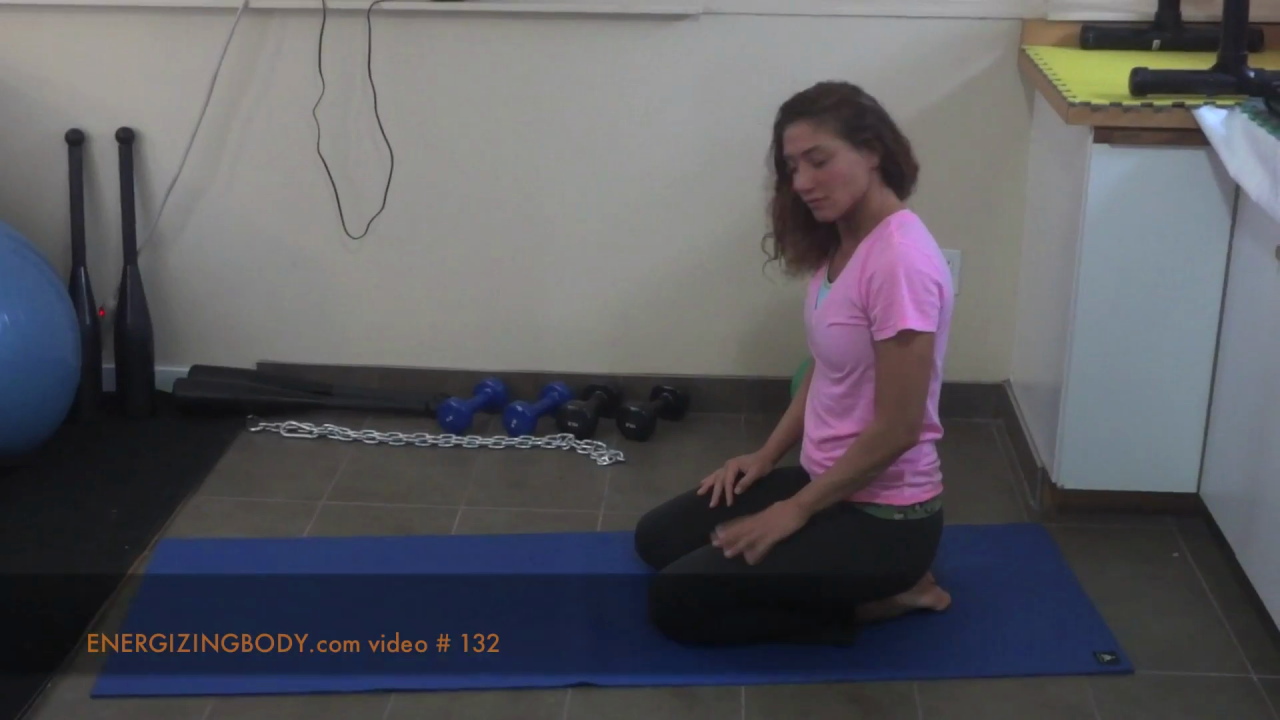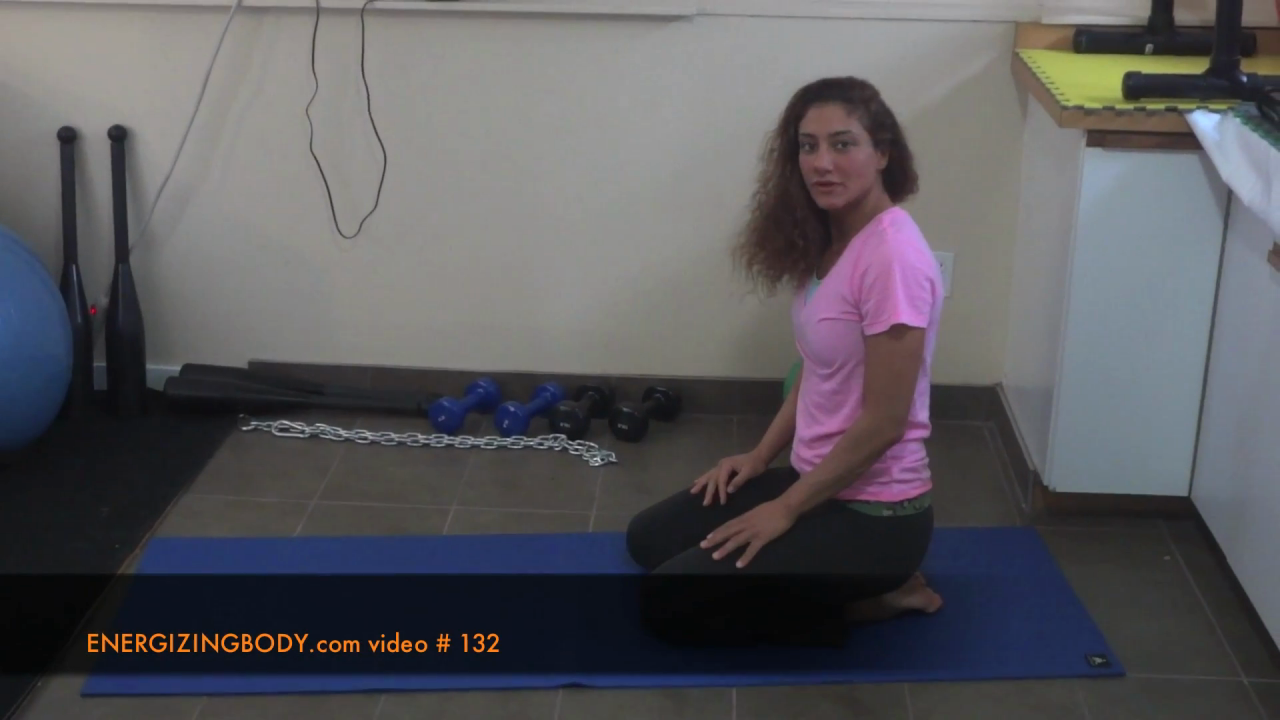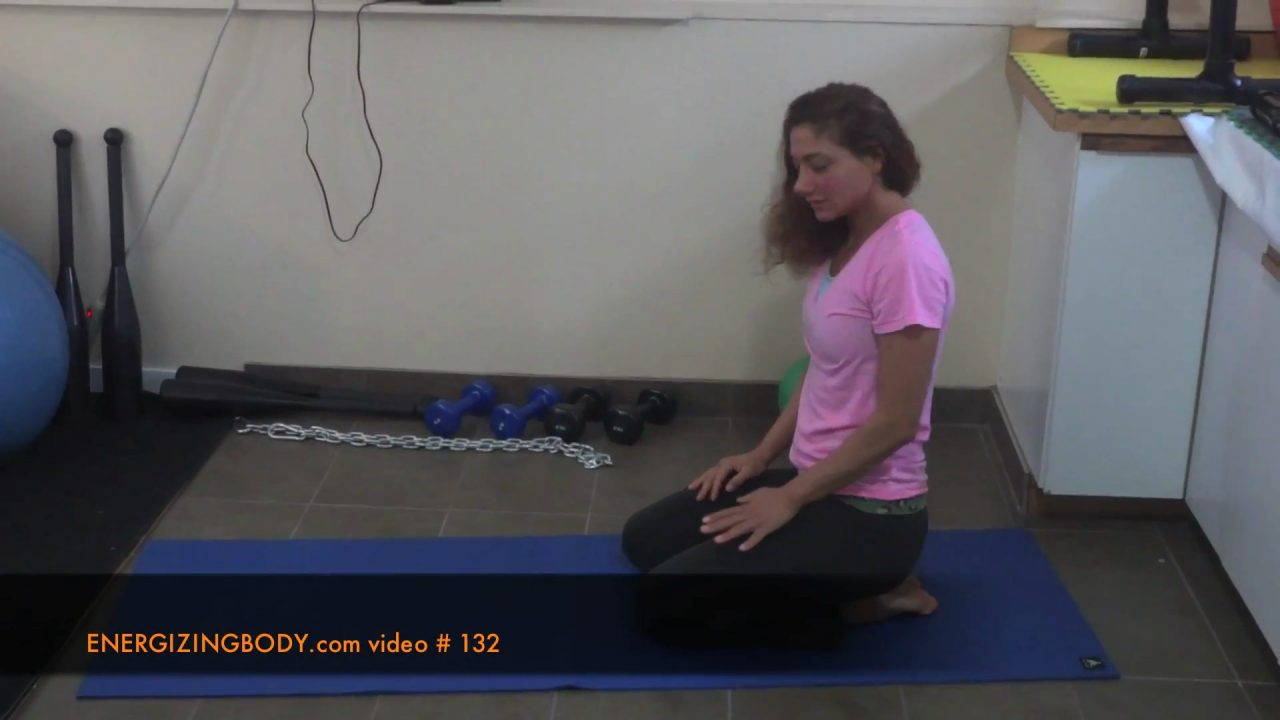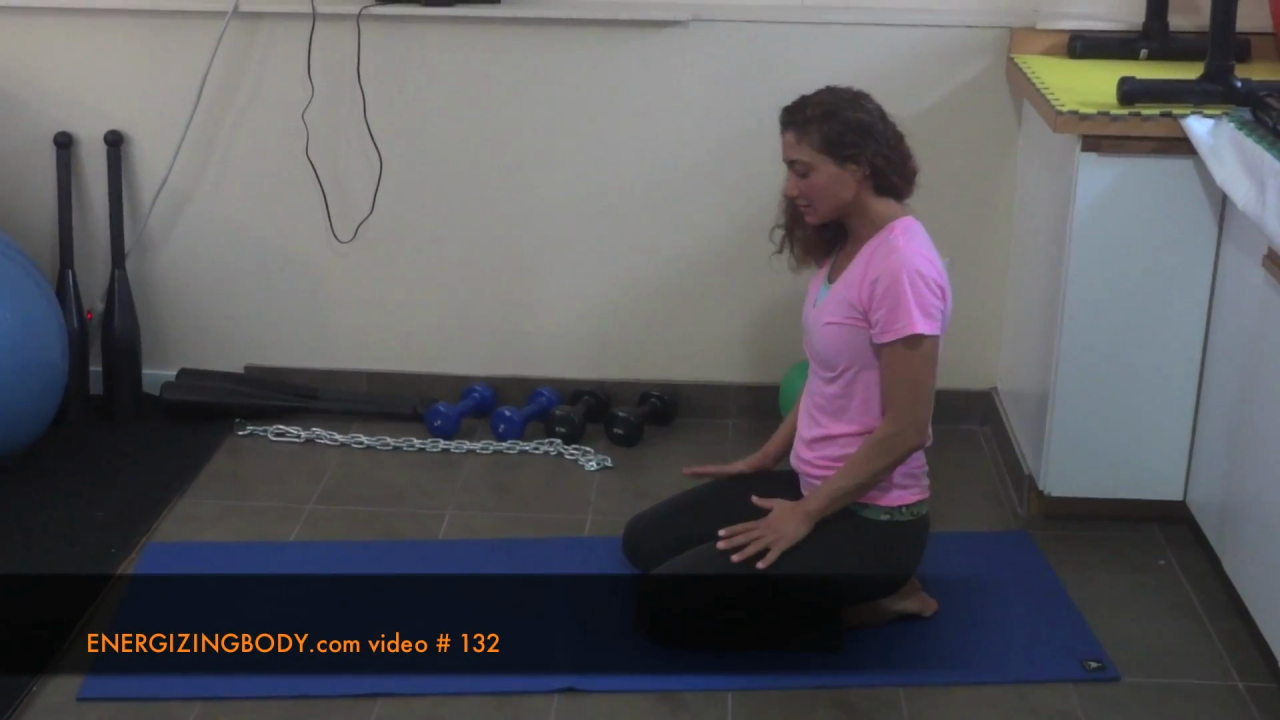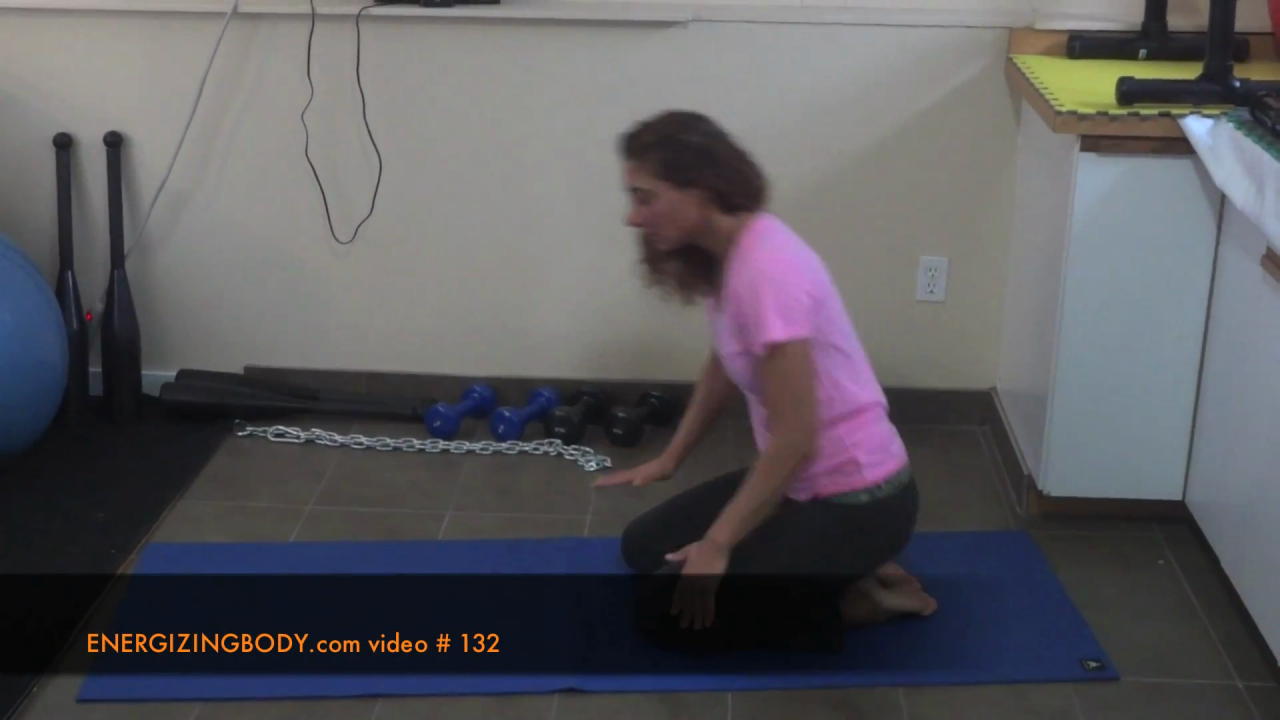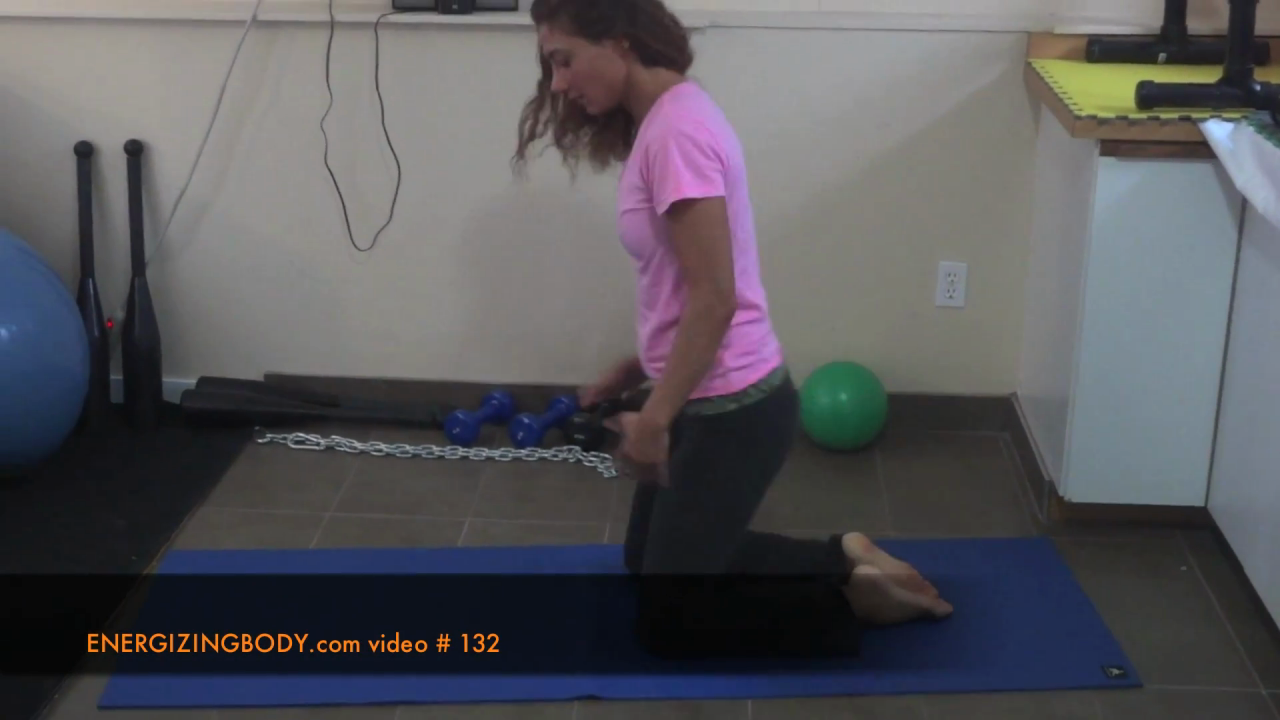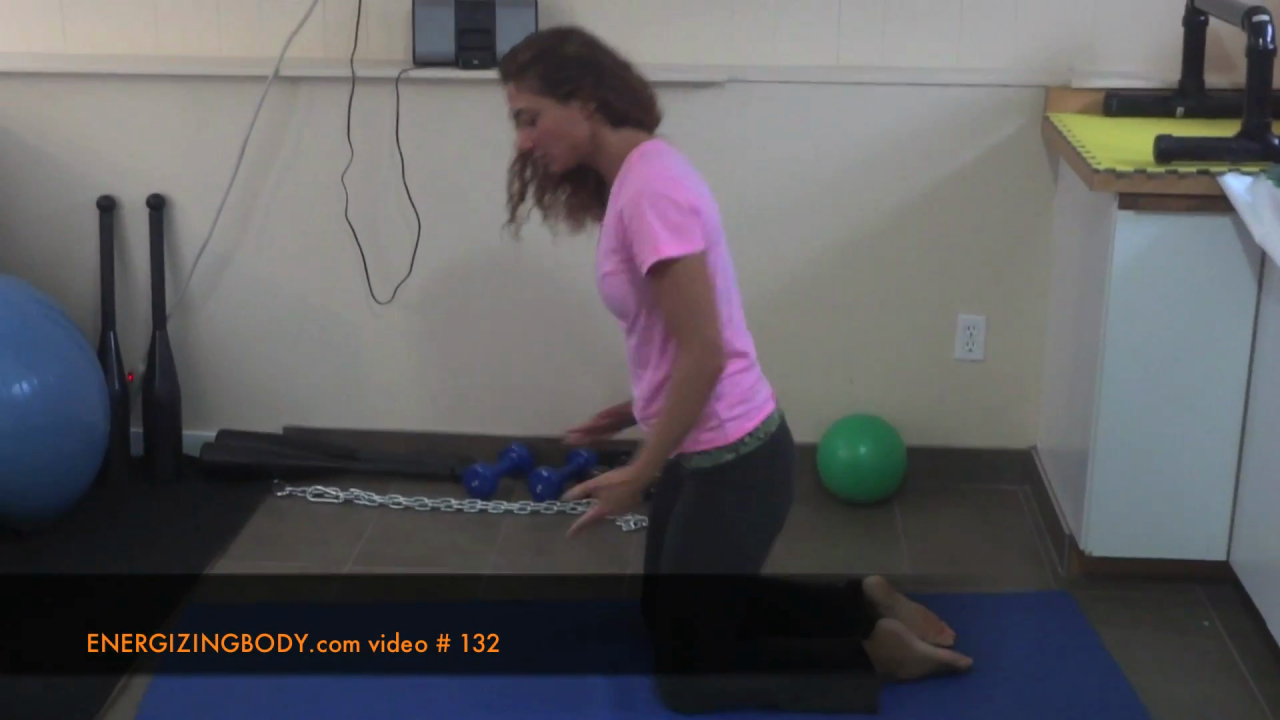
dt=0.5s
person 1, frame 1
left shoulder: (899, 262)
right shoulder: (841, 242)
left elbow: (898, 430)
left wrist: (797, 510)
right wrist: (767, 456)
left hip: (883, 515)
right hip: (832, 481)
left knee: (676, 601)
right knee: (657, 538)
left ankle: (884, 594)
right ankle: (861, 579)
person 1, frame 2
left shoulder: (891, 258)
right shoulder: (826, 240)
left elbow: (884, 423)
left wrist: (787, 509)
right wrist: (760, 458)
left hip: (875, 514)
right hip: (821, 479)
left knee: (671, 604)
right knee: (649, 539)
left ankle: (875, 595)
right ankle: (859, 581)
person 1, frame 3
left shoulder: (906, 261)
right shoulder: (843, 241)
left elbow: (895, 423)
left wrist: (788, 500)
right wrist: (762, 455)
left hip: (871, 512)
right hip: (822, 479)
left knee: (666, 605)
right knee: (645, 539)
left ankle: (868, 597)
right ankle: (850, 581)
person 1, frame 4
left shoulder: (900, 267)
right shoulder: (846, 245)
left elbow: (906, 431)
left wrist: (806, 516)
right wrist: (767, 457)
left hip: (871, 517)
right hip: (817, 482)
left knee: (667, 606)
right knee: (645, 541)
left ankle: (864, 597)
right ankle: (846, 582)
person 1, frame 5
left shoulder: (765, 271)
right shoulder: (728, 252)
left elbow: (795, 440)
right elbow: (722, 365)
left wrist: (718, 546)
right wrist: (669, 459)
left hip: (858, 501)
right hip: (804, 486)
left knee: (666, 611)
right knee: (642, 546)
left ankle: (850, 602)
right ankle: (843, 574)
person 1, frame 6
left shoulder: (676, 132)
right shoulder: (666, 118)
left elbow: (714, 299)
left wrist: (658, 417)
right wrist: (645, 360)
left hip: (731, 408)
right hip: (704, 396)
left knee: (671, 622)
right knee: (649, 560)
left ankle: (853, 599)
right ankle: (843, 559)
person 1, frame 7
left shoulder: (648, 190)
right shoulder: (638, 175)
left elbow: (704, 355)
left wrist: (642, 469)
right wrist: (634, 410)
left hip: (728, 459)
right hip: (701, 449)
right knee: (670, 619)
left ankle: (874, 649)
right ankle: (859, 602)
